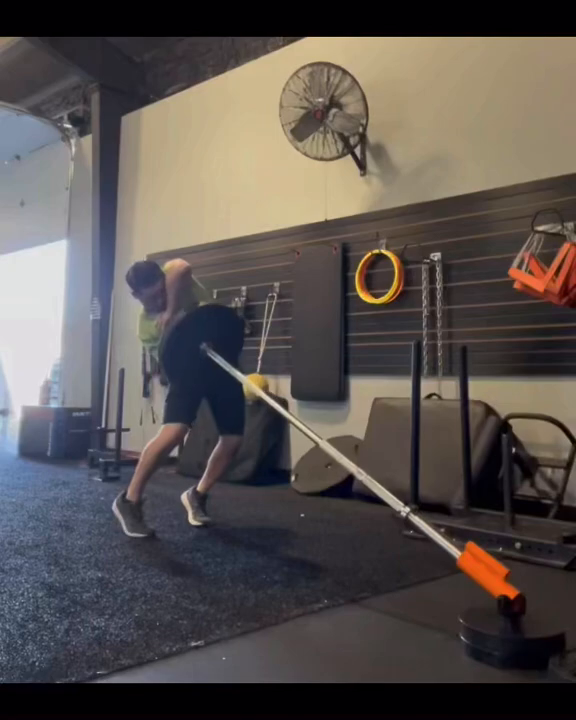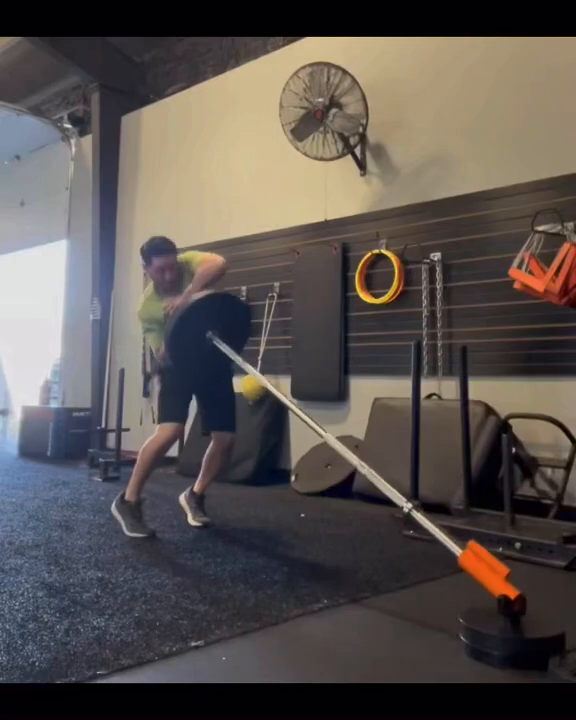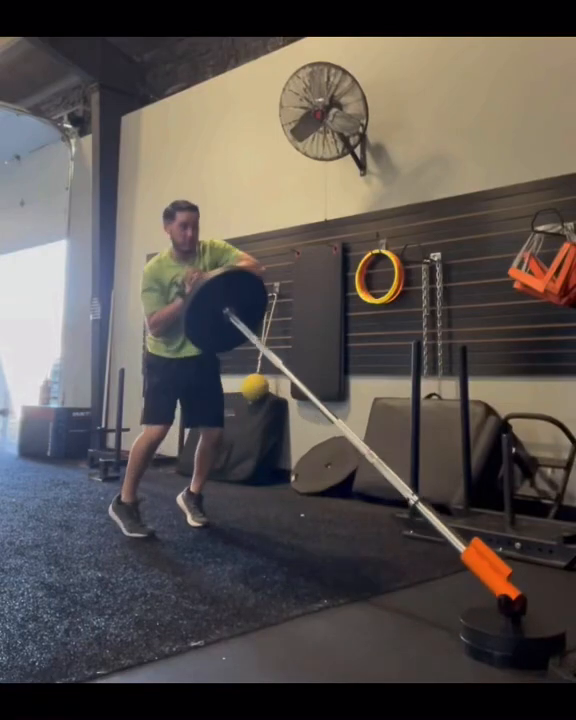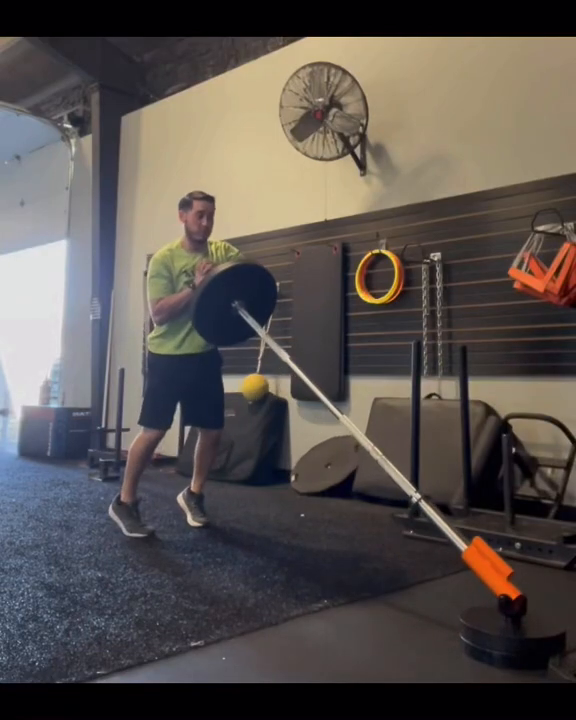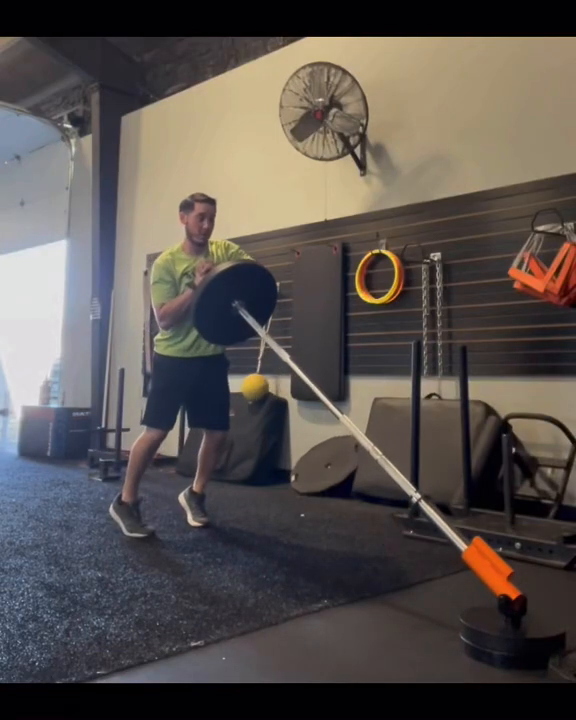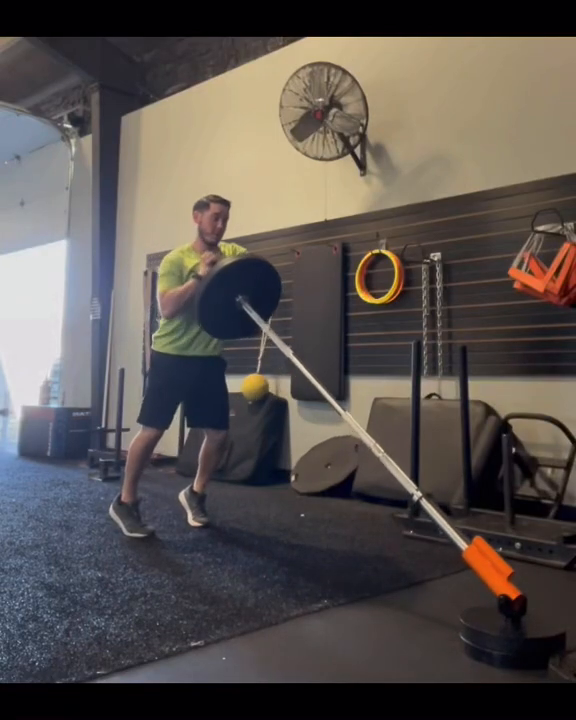
dt=0.3s
person 1, frame 1
left shoulder: (172, 274)
right shoulder: (148, 327)
left elbow: (182, 269)
right elbow: (171, 365)
left wrist: (171, 314)
left hip: (223, 362)
right hip: (188, 369)
left knee: (233, 439)
right knee: (173, 432)
left ankle: (197, 495)
right ankle: (129, 501)
person 1, frame 2
left shoulder: (188, 264)
right shoulder: (148, 308)
left elbow: (218, 264)
right elbow: (164, 357)
left wrist: (186, 297)
left hip: (214, 363)
right hip: (178, 368)
left knee: (225, 438)
right knee: (169, 431)
left ankle: (195, 495)
right ankle: (128, 501)
person 1, frame 3
left shoulder: (213, 250)
right shoulder: (155, 270)
left elbow: (255, 268)
right elbow: (154, 325)
right wrist: (184, 298)
left hip: (203, 356)
right hip: (165, 358)
left knee: (213, 432)
right knee: (156, 429)
left ankle: (193, 495)
right ankle: (124, 503)
person 1, frame 4
left shoulder: (224, 252)
right shoulder: (164, 258)
right elbow: (158, 313)
right wrist: (194, 287)
left hip: (205, 356)
right hip: (167, 357)
left knee: (212, 432)
right knee: (153, 432)
left ankle: (193, 495)
right ankle: (124, 502)
person 1, frame 5
left shoulder: (226, 251)
right shoulder: (166, 263)
right elbow: (164, 319)
right wrist: (195, 288)
left hip: (212, 359)
right hip: (174, 358)
left knee: (217, 433)
right knee: (156, 431)
left ankle: (194, 495)
right ankle: (125, 502)
person 1, frame 6
left shoulder: (234, 253)
right shoulder: (175, 259)
right elbow: (167, 308)
right wrist: (200, 277)
left hip: (209, 359)
right hip: (171, 356)
left knee: (218, 434)
right knee: (152, 431)
left ankle: (195, 494)
right ankle: (125, 502)
